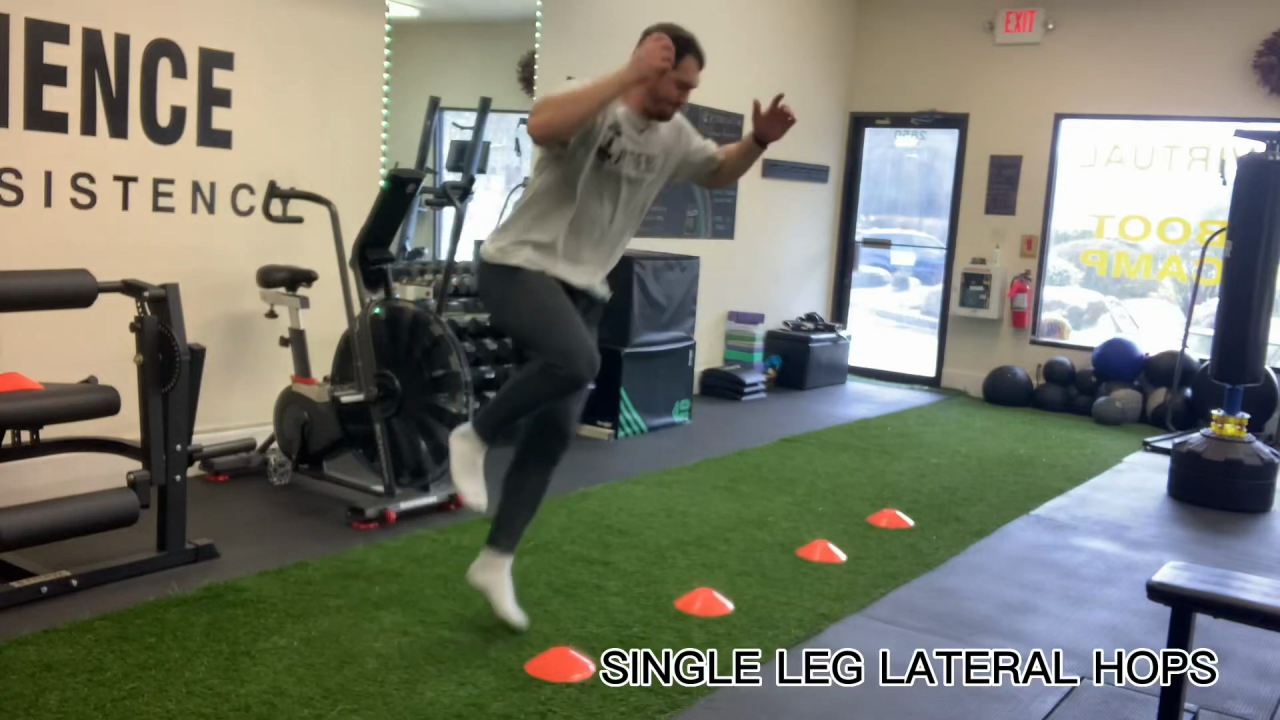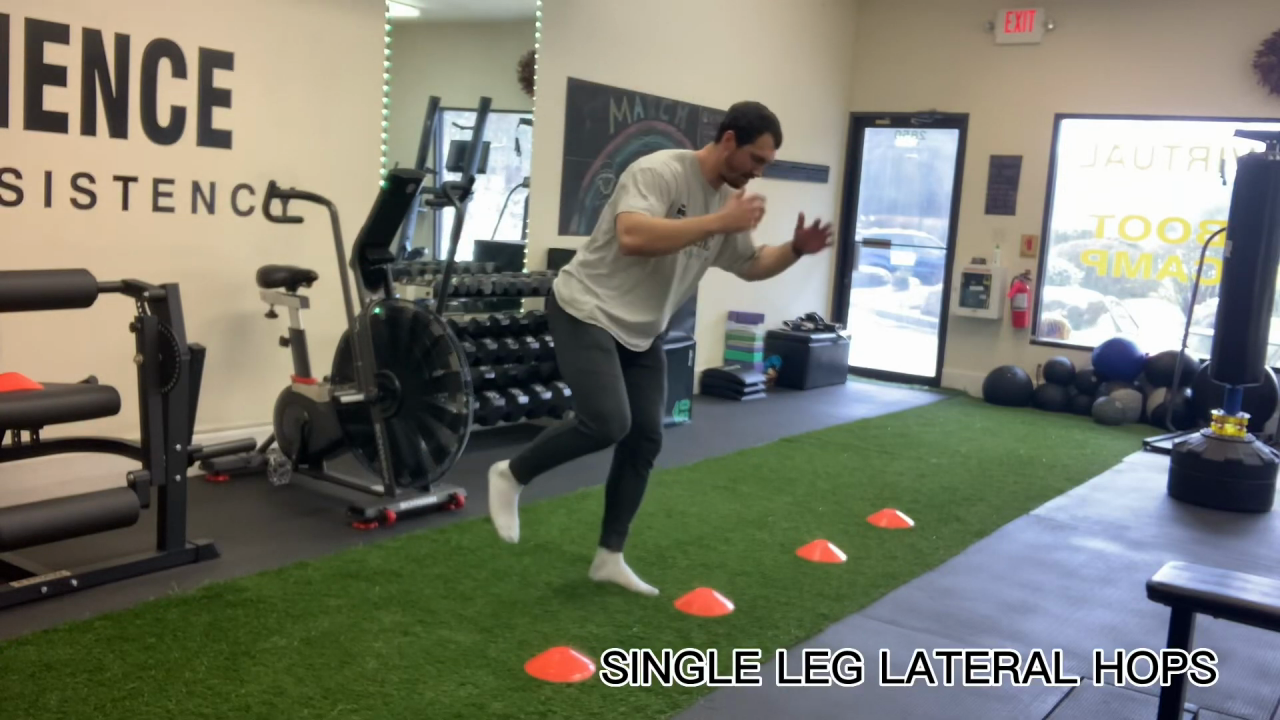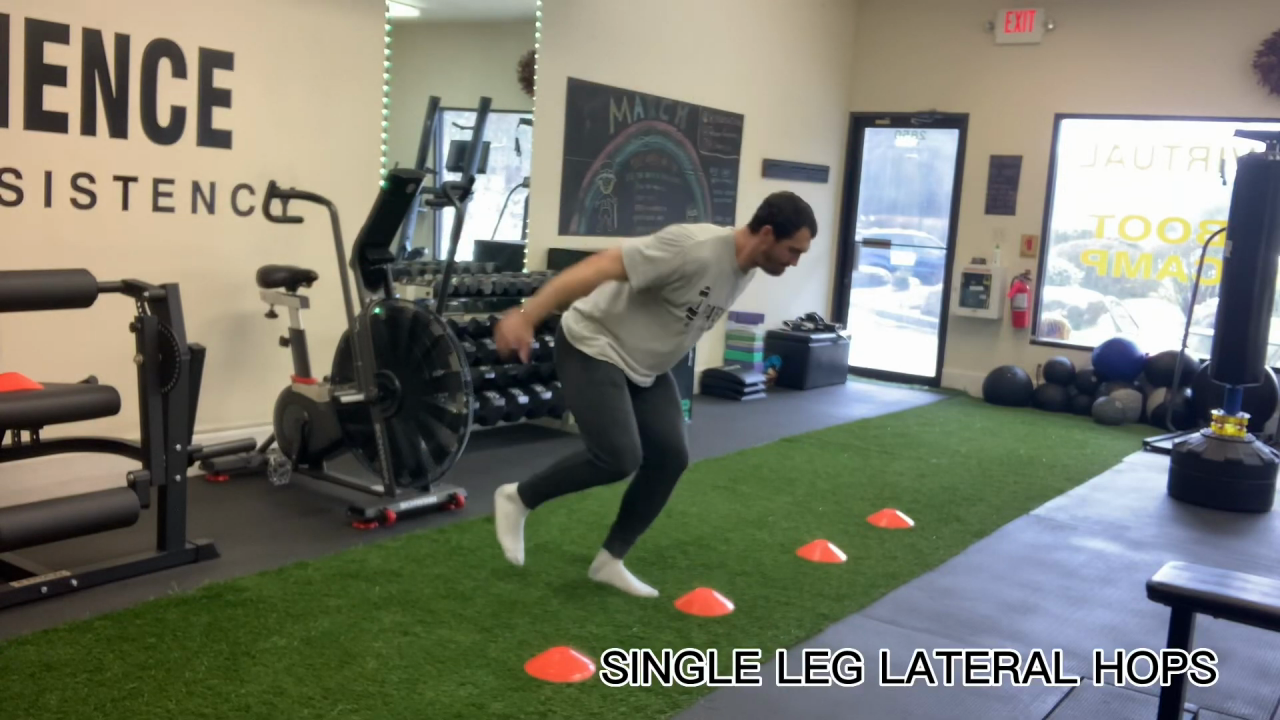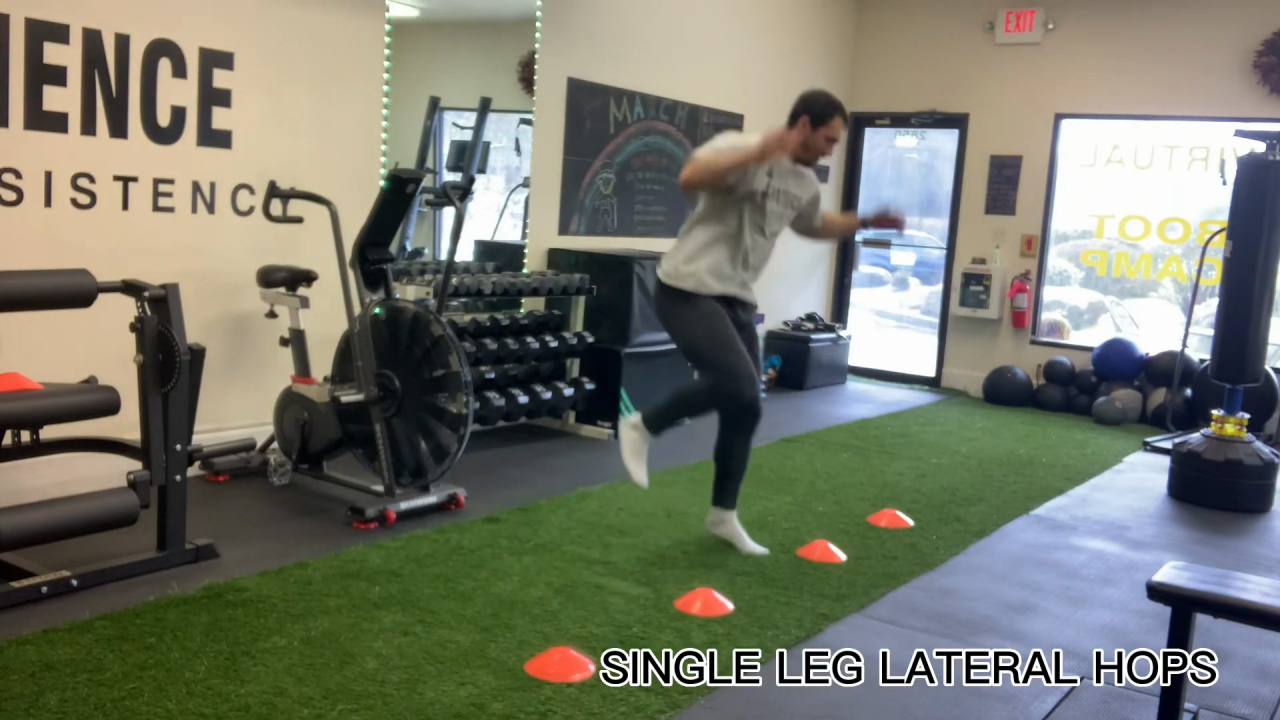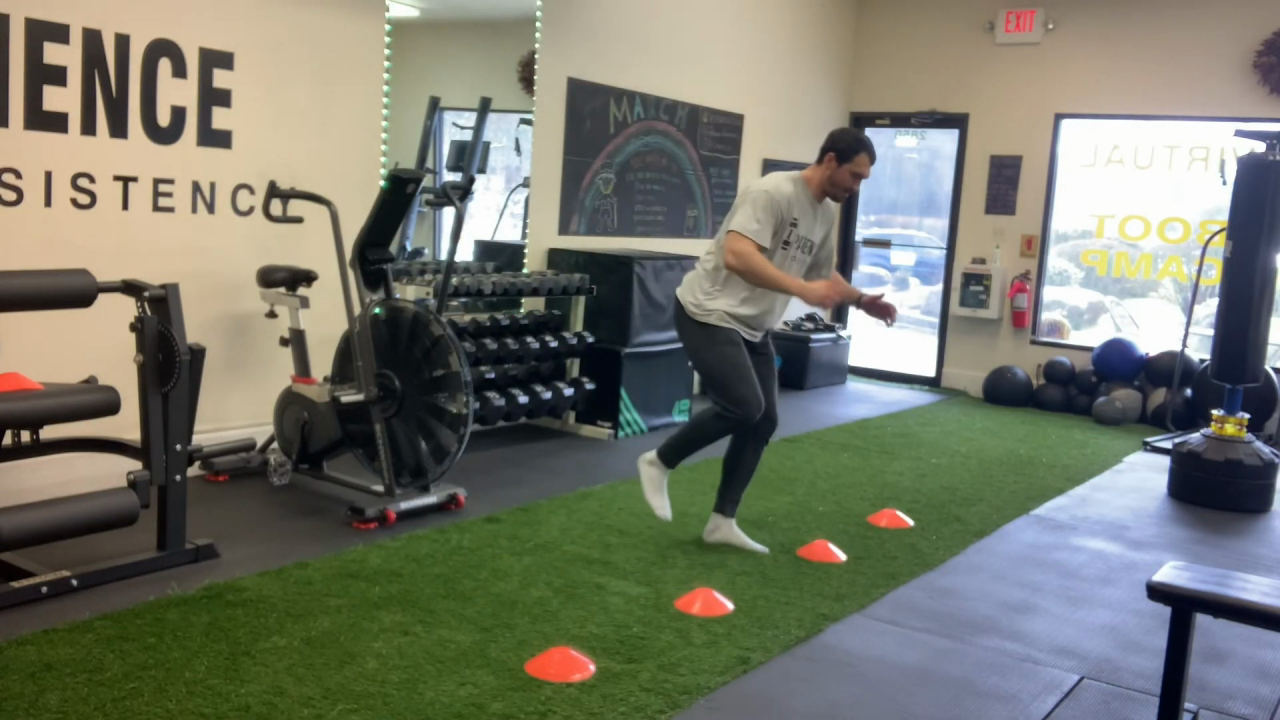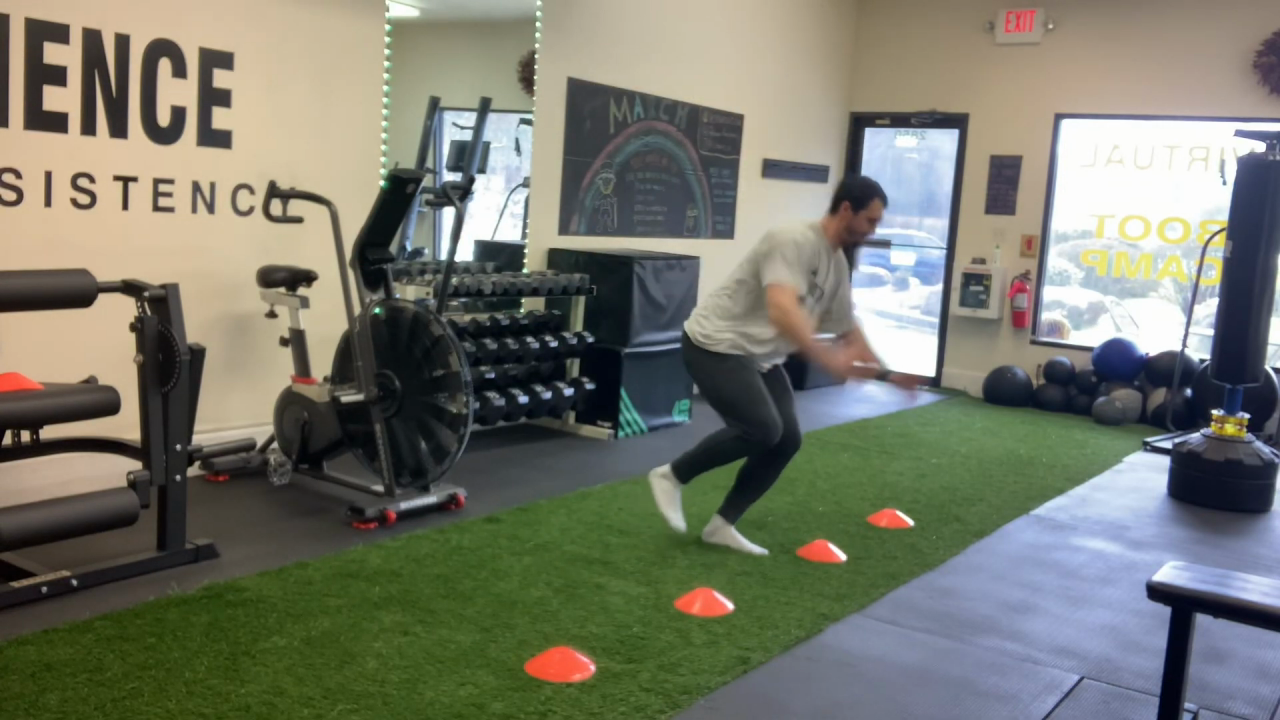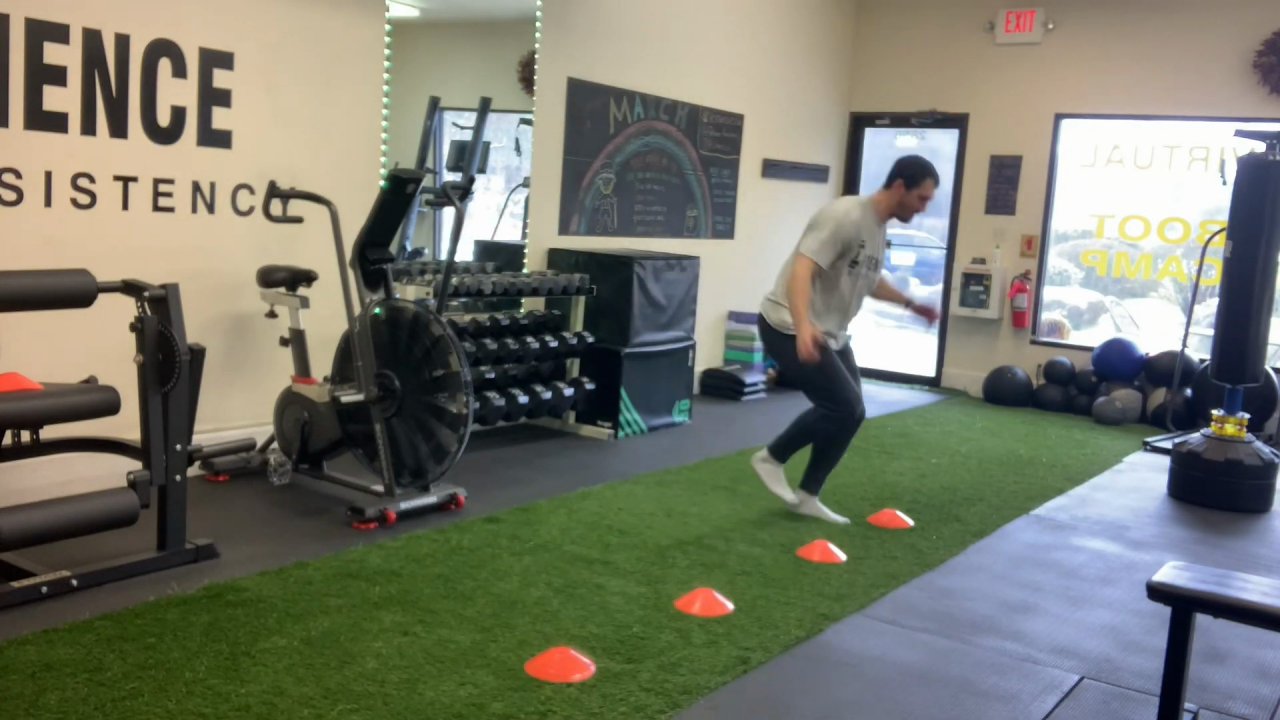
dt=0.7s
person 1, frame 1
left shoulder: (674, 136)
right shoulder: (592, 104)
left elbow: (722, 169)
right elbow: (542, 126)
left wrist: (760, 139)
right wrist: (629, 77)
left hip: (578, 289)
right hip: (519, 268)
left knee: (555, 428)
right knee: (575, 364)
left ankle: (494, 564)
right ankle: (475, 435)
person 1, frame 2
left shoulder: (726, 199)
right shoulder: (657, 172)
left elbow: (751, 265)
right elbow: (632, 236)
left wrist: (795, 248)
right wrist: (718, 222)
left hip: (640, 329)
right hip: (586, 310)
left knee: (644, 440)
right knee: (606, 423)
left ankle: (609, 556)
right ankle: (511, 474)
person 1, frame 3
left shoulder: (742, 272)
right shoulder: (696, 249)
right elbow: (604, 266)
right wrist: (529, 316)
left hip: (644, 364)
right hip: (594, 347)
left knee: (670, 458)
right knee: (618, 457)
left ankle: (610, 561)
right ankle: (519, 498)
person 1, frame 4
left shoulder: (801, 179)
right shoulder: (743, 149)
left elbow: (816, 224)
right elbow: (690, 178)
left wrist: (865, 222)
right wrist: (753, 153)
left hip: (733, 298)
right hip: (689, 291)
left knee: (743, 406)
right knee: (736, 385)
left ankle: (723, 515)
right ankle: (644, 427)
person 1, frame 5
left shoulder: (827, 211)
right shoulder: (773, 192)
left elbow: (823, 272)
right elbow: (737, 255)
left wrist: (864, 301)
right wrist: (805, 291)
left hip: (753, 326)
right hip: (710, 313)
left knee: (763, 421)
right knee: (743, 408)
left ankle: (722, 523)
right ankle: (658, 462)
person 1, frame 6
left shoulder: (837, 261)
right shoulder: (793, 243)
left elbow: (845, 326)
right elbow: (782, 311)
left wrist: (883, 371)
right wrist: (827, 360)
left hip: (757, 356)
right hip: (716, 346)
left knee: (787, 439)
right knee: (764, 433)
left ankle: (722, 525)
right ankle: (672, 476)
person 1, frame 7
left shoulder: (877, 228)
right shoulder: (844, 218)
right elbow: (801, 270)
left wrist: (910, 304)
right wrist: (803, 328)
left hip: (828, 330)
right hip: (790, 326)
left knee: (849, 412)
right knee: (845, 407)
left ankle: (807, 497)
right ankle: (771, 457)
